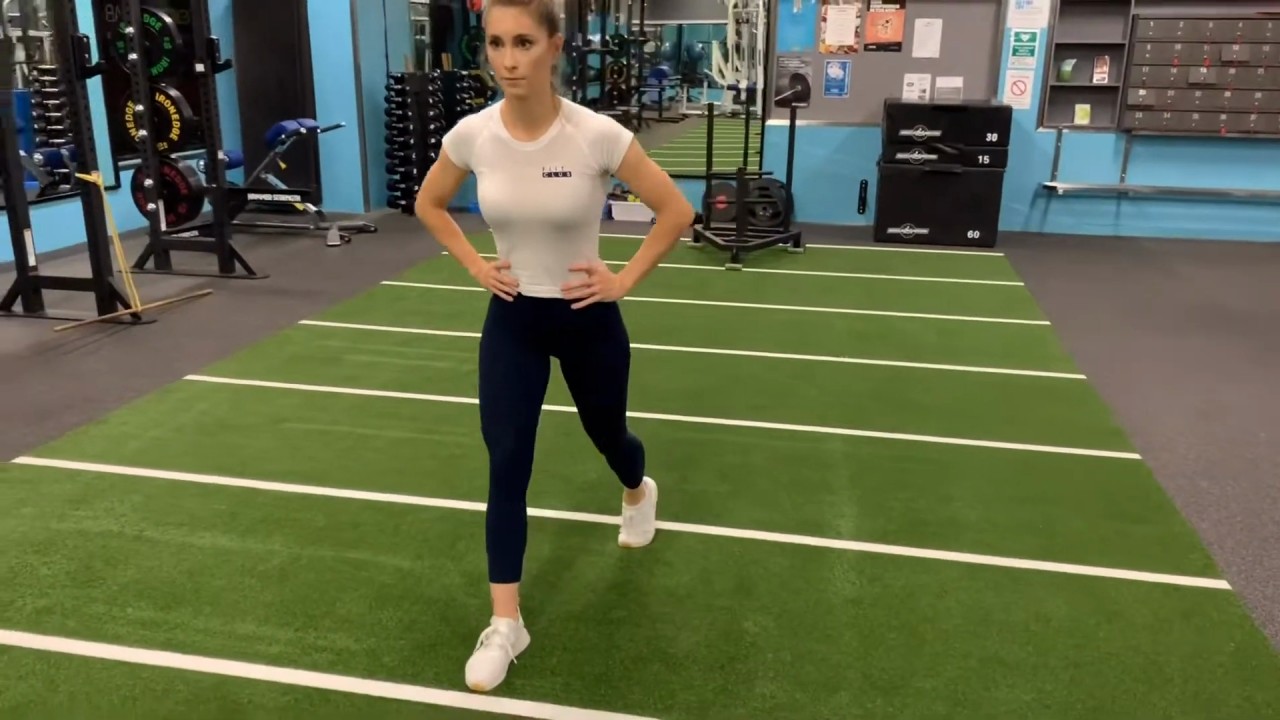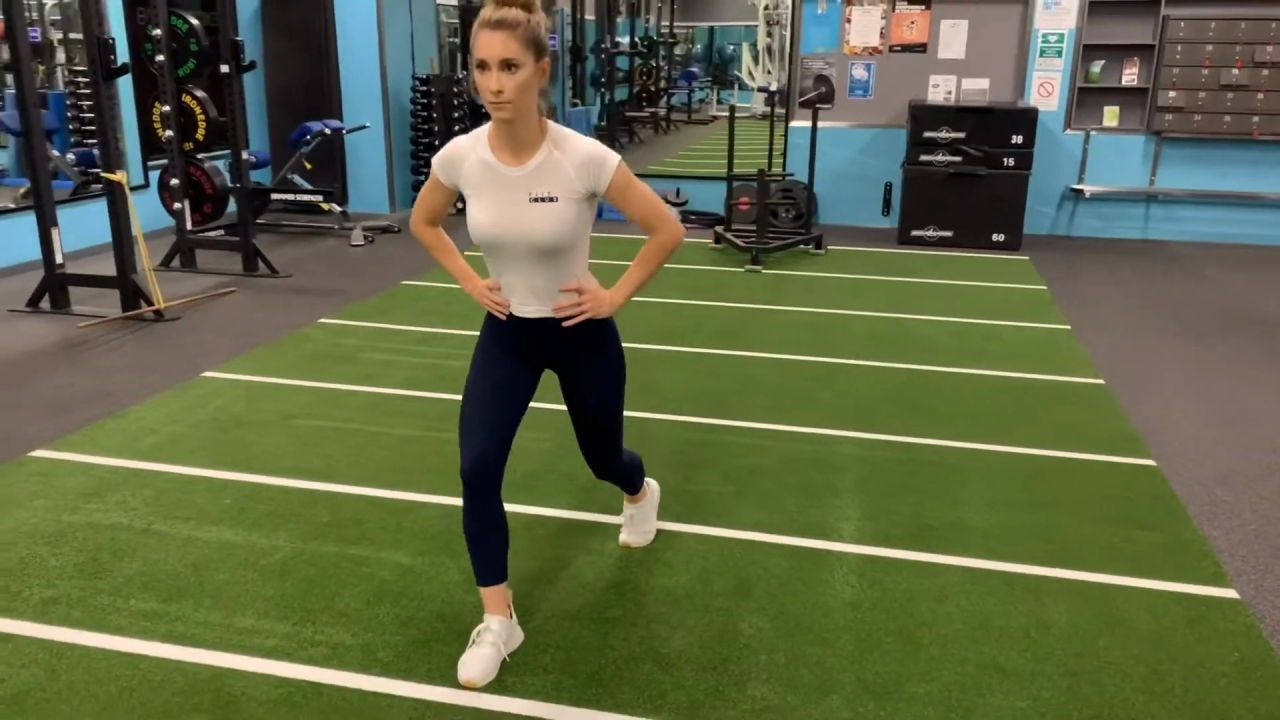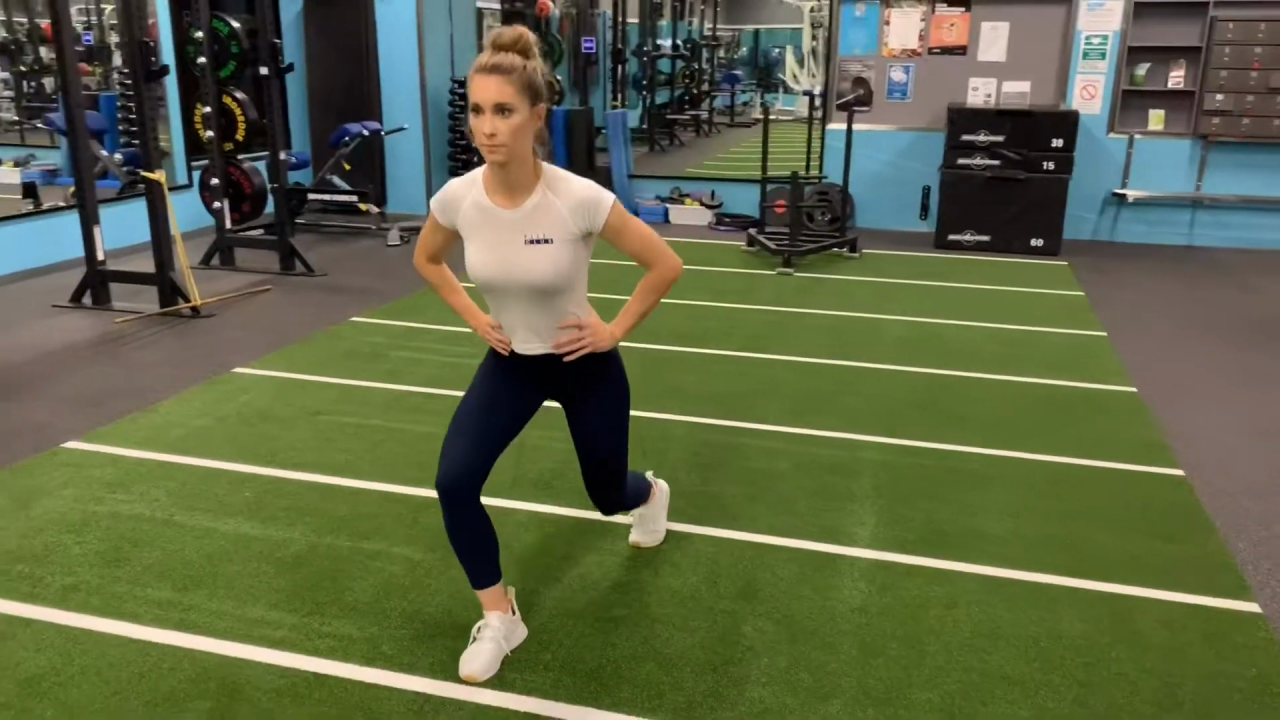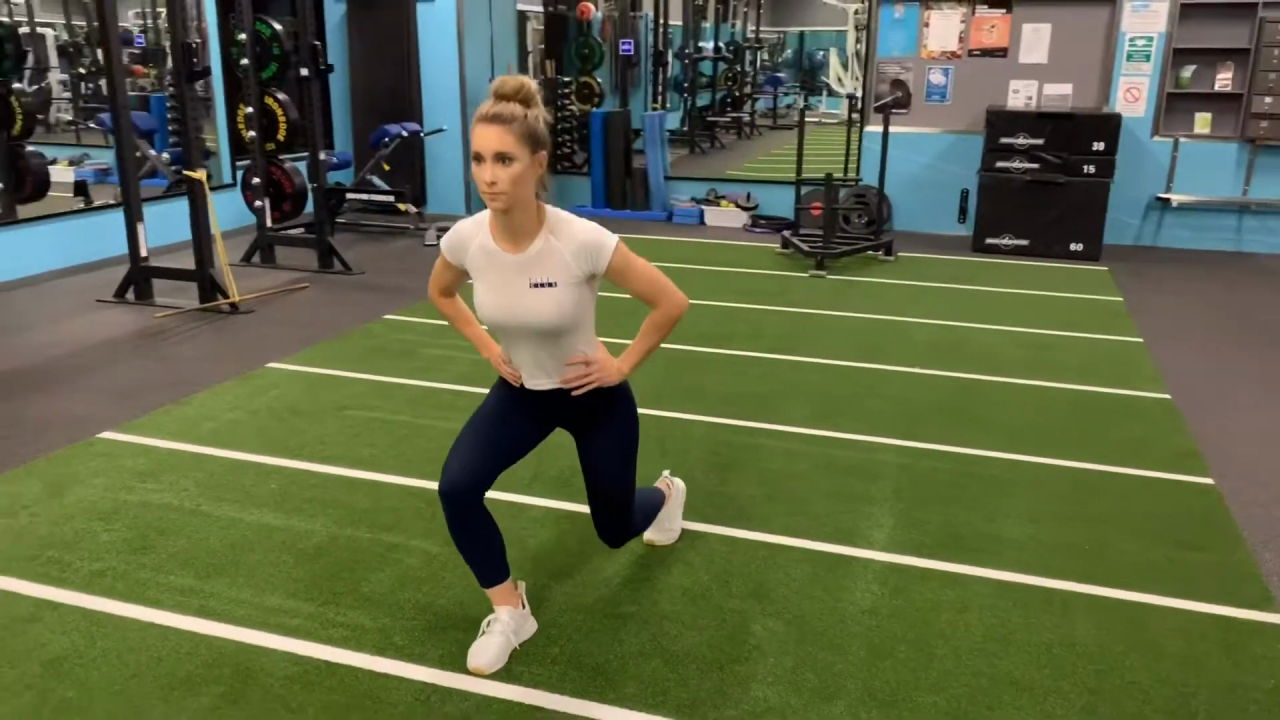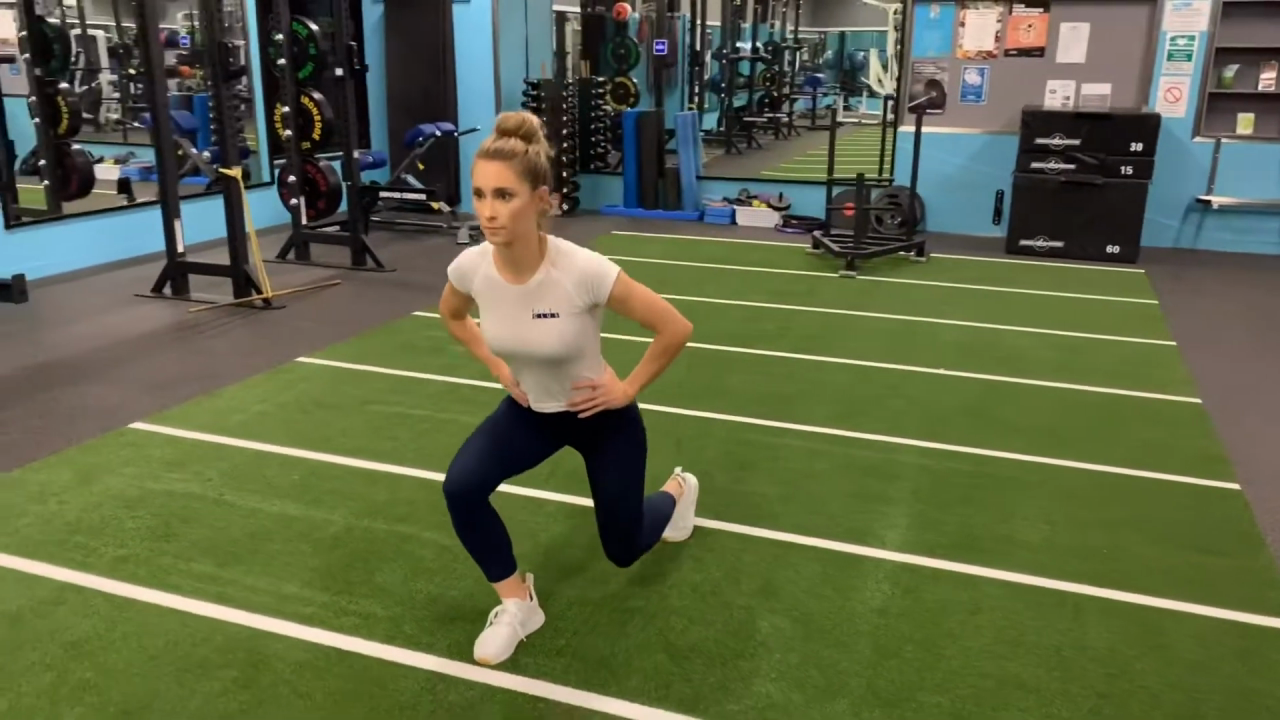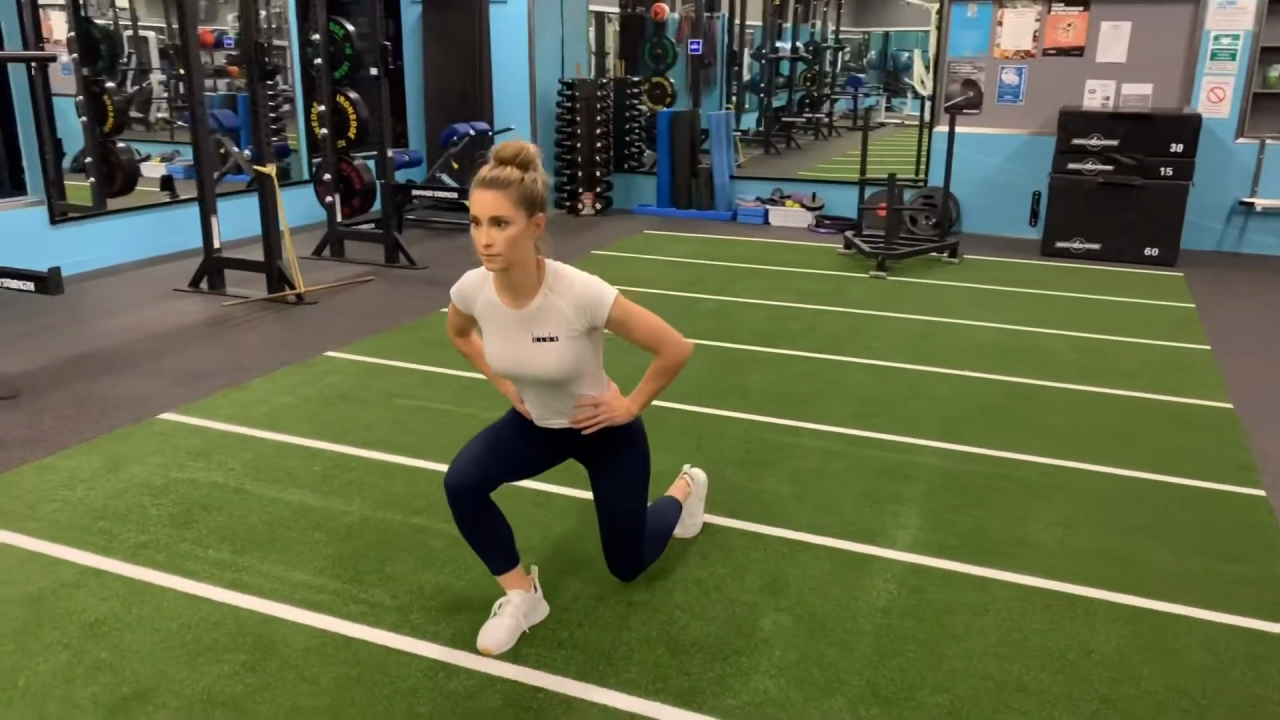
dt=0.2s
person 1, frame 1
left shoulder: (595, 134)
right shoulder: (471, 135)
left elbow: (676, 210)
right elbow: (429, 206)
left wrist: (624, 279)
right wrist: (475, 266)
left hip: (586, 320)
right hip: (512, 322)
left knee: (607, 436)
right knee: (507, 467)
left ankle: (639, 493)
right ankle: (505, 623)
person 1, frame 2
left shoulder: (583, 157)
right shoulder: (457, 157)
left elbow: (667, 231)
right elbow: (424, 224)
left wrist: (613, 297)
right wrist: (470, 281)
left hip: (580, 336)
right hip: (506, 336)
left knee: (602, 458)
right knee: (478, 471)
left ankle: (643, 492)
right ankle: (498, 621)
person 1, frame 3
left shoulder: (578, 198)
right shoulder: (456, 198)
left elbow: (665, 265)
right elbow: (426, 260)
left wrist: (614, 330)
right wrist: (474, 317)
left hip: (584, 366)
right hip: (509, 364)
left knee: (608, 498)
right knee: (454, 482)
left ankle: (652, 491)
right ankle: (499, 617)
person 1, frame 4
left shoulder: (580, 240)
right shoulder: (464, 238)
left elbow: (671, 302)
right elbow: (440, 294)
left wrist: (622, 365)
right wrist: (486, 346)
left hip: (592, 397)
right hip: (520, 392)
left knee: (615, 529)
right knee: (456, 489)
left ankle: (665, 491)
right ankle: (509, 610)
person 1, frame 5
left shoulder: (582, 270)
right shoulder: (469, 267)
left elbow: (675, 329)
right elbow: (452, 316)
left wrist: (627, 389)
right wrist: (496, 365)
left hip: (600, 417)
right hip: (529, 412)
left knee: (624, 549)
right knee: (462, 487)
left ankle: (677, 490)
right ankle: (517, 602)
person 1, frame 6
left shoulder: (581, 293)
right shoulder: (471, 289)
left elbow: (676, 349)
right elbow: (458, 332)
left wrist: (630, 406)
right wrist: (501, 382)
left hip: (603, 431)
right hip: (534, 425)
left knee: (627, 564)
right knee: (462, 483)
left ankle: (685, 488)
right ankle: (521, 594)
